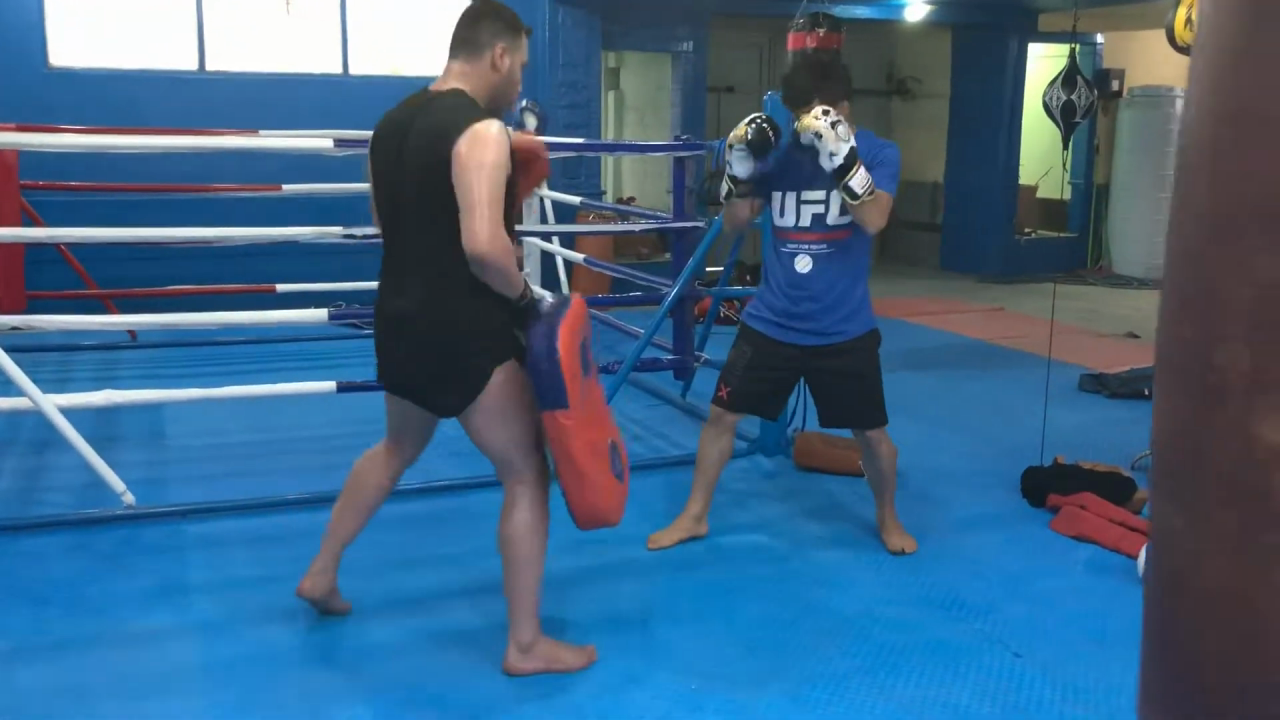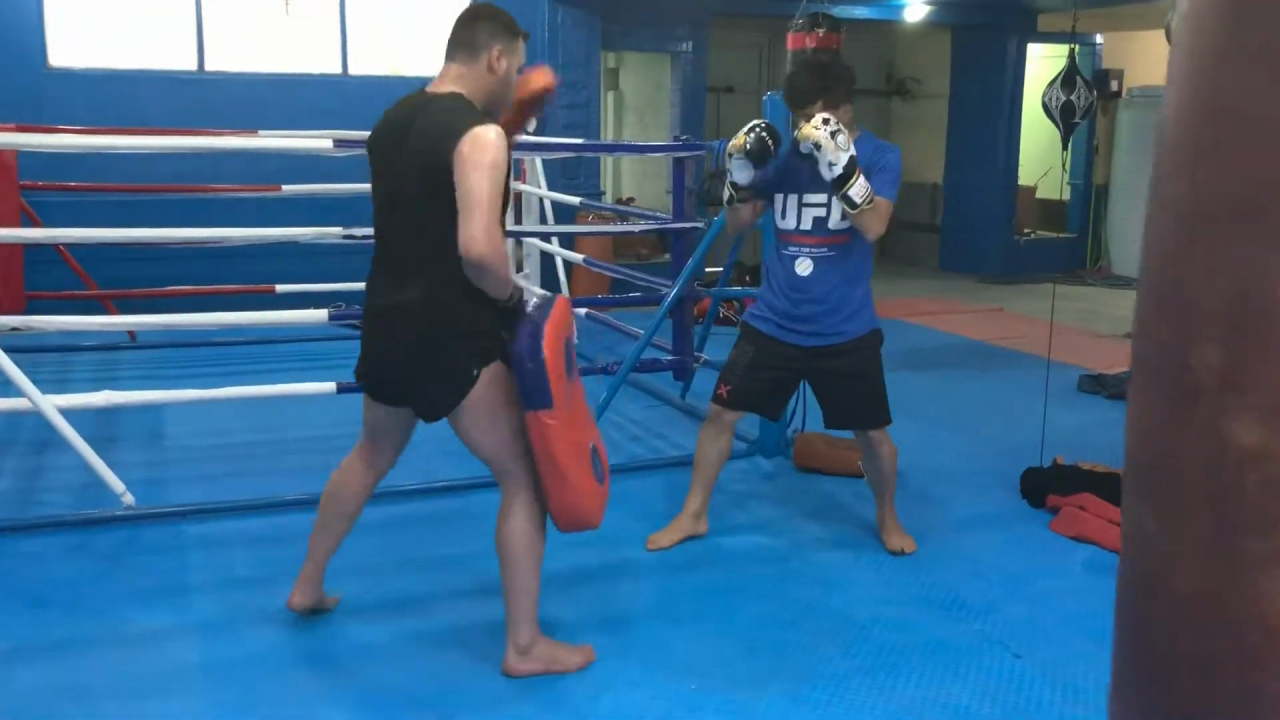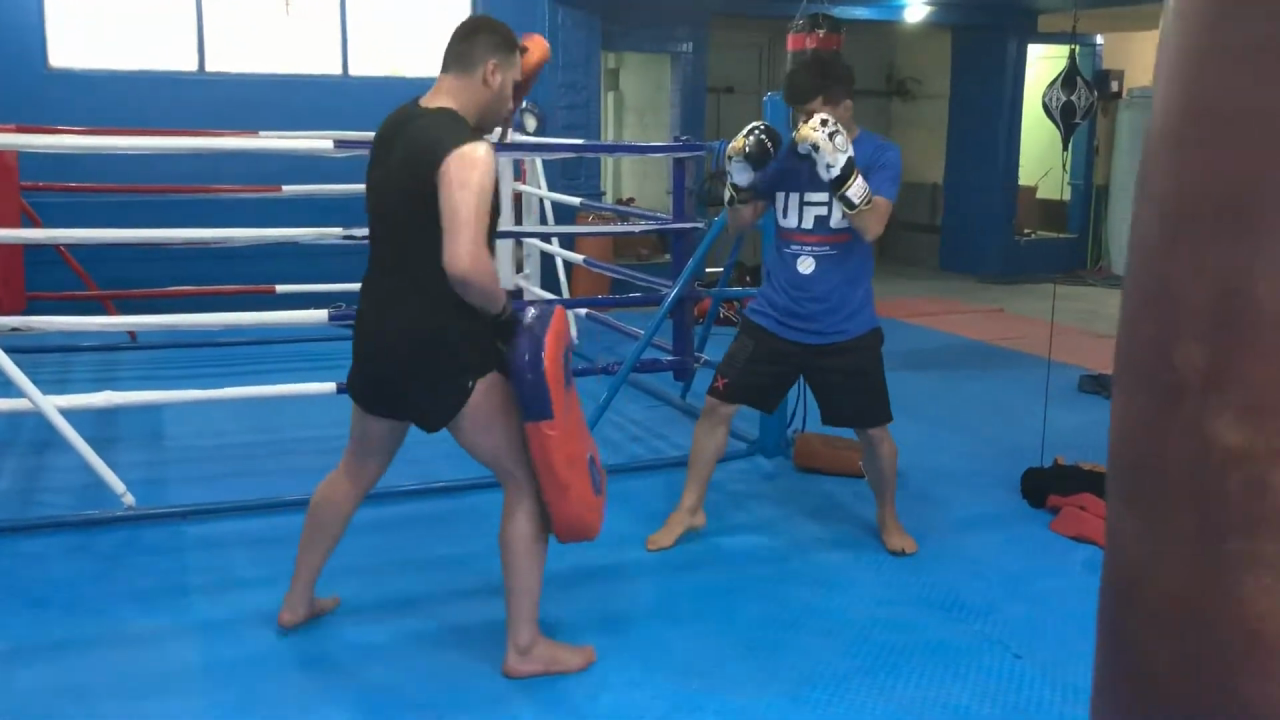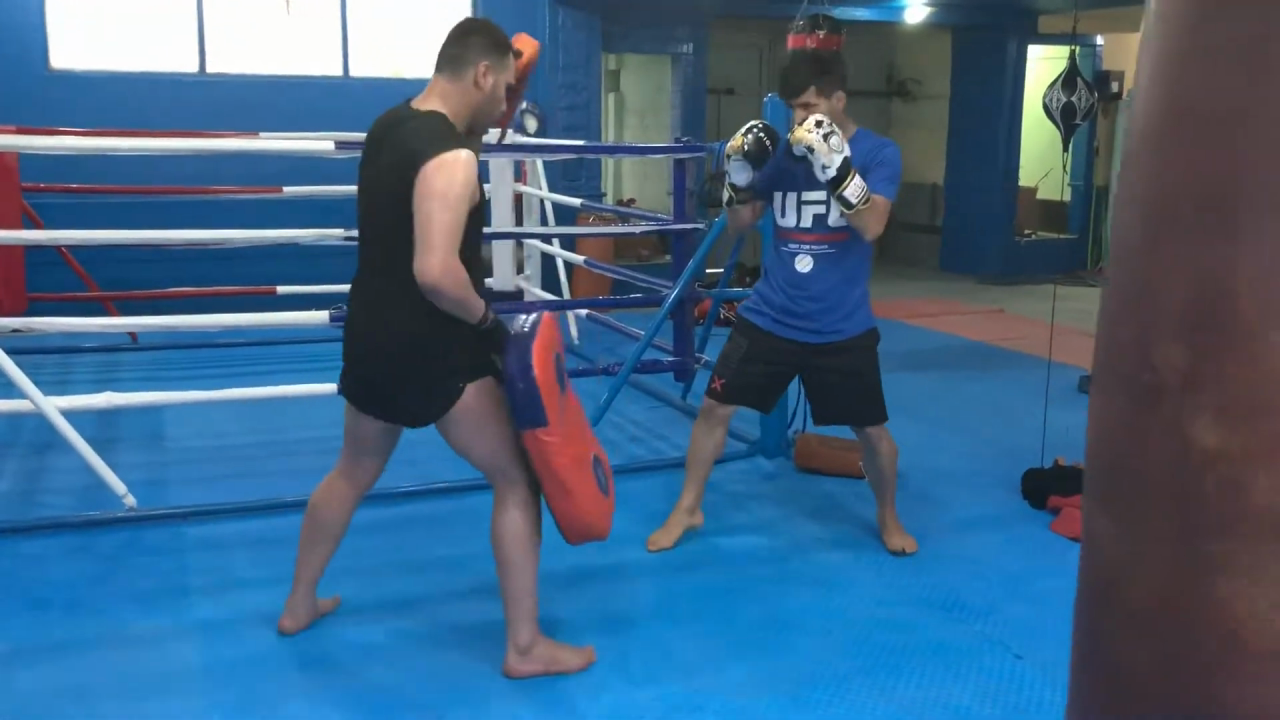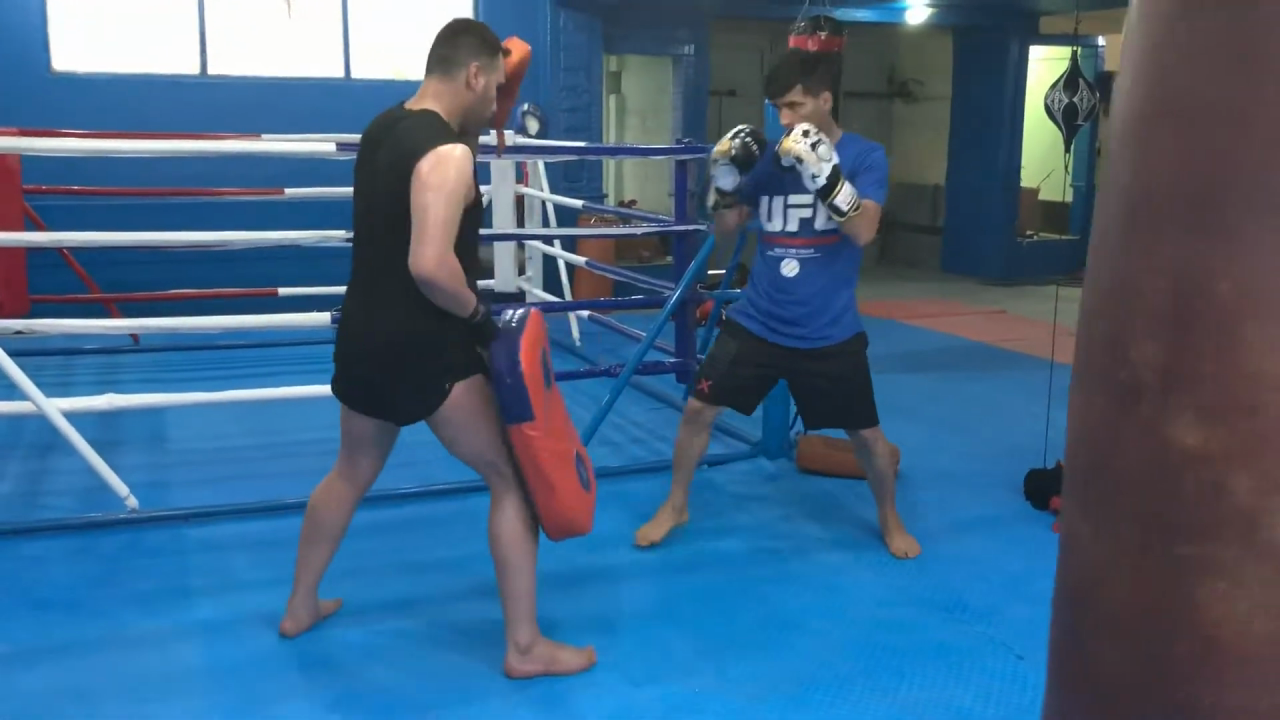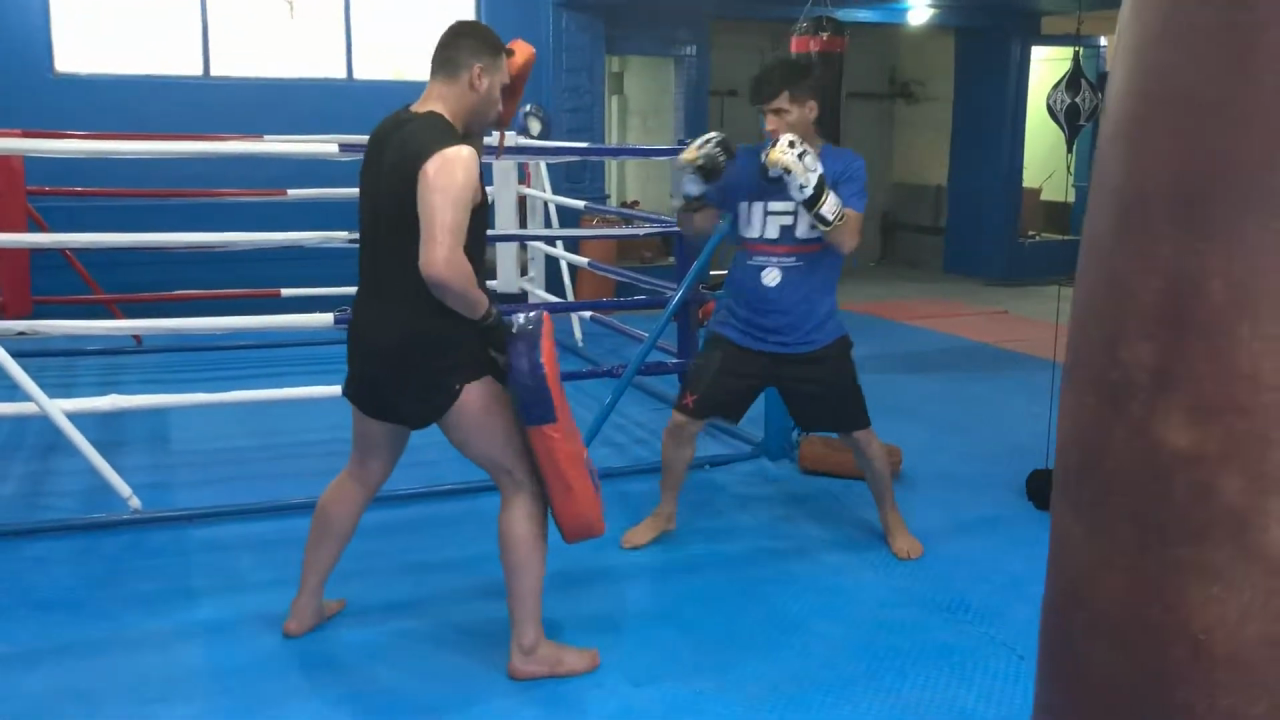
dt=0.1s
person 1, frame 1
left shoulder: (393, 123)
right shoulder: (482, 131)
right elbow: (483, 243)
right wrist: (523, 297)
left hip: (400, 322)
right hip: (467, 334)
left knee: (396, 450)
right knee: (528, 475)
left ankle: (320, 578)
right ankle: (526, 644)
person 1, frame 2
left shoulder: (392, 121)
right shoulder: (481, 135)
right elbow: (479, 247)
right wrist: (511, 298)
left hip: (387, 322)
right hip: (454, 335)
left knee: (372, 455)
right knee: (520, 478)
left ankle: (307, 586)
right ankle: (524, 645)
person 1, frame 3
left shoulder: (397, 127)
right shoulder: (468, 152)
right elbow: (463, 265)
right wrist: (503, 310)
left hip: (380, 336)
right hip: (447, 345)
left knee: (358, 470)
right knee: (526, 480)
left ankle: (297, 600)
right ankle: (526, 646)
person 1, frame 4
left shoulder: (388, 127)
right shoulder: (451, 158)
right elbow: (437, 272)
left wrist: (478, 121)
right wrist: (486, 320)
left hip: (369, 336)
right hip: (434, 349)
left knee: (354, 471)
right knee: (517, 482)
left ankle: (298, 604)
right ankle: (526, 646)
person 1, frame 5
left shoulder: (383, 129)
right shoulder: (446, 153)
right elbow: (431, 265)
left wrist: (481, 121)
right wrist: (479, 313)
left hip: (365, 336)
right hip: (428, 349)
left knee: (352, 471)
right knee: (511, 479)
left ankle: (300, 606)
right ankle: (525, 646)
person 1, frame 6
left shoulder: (390, 132)
right shoulder: (453, 155)
right elbow: (440, 267)
left wrist: (484, 124)
right wrist: (490, 316)
left hip: (375, 338)
right hip: (438, 351)
left knee: (362, 473)
right knee: (523, 480)
left ankle: (304, 606)
right ankle: (530, 647)
person 2, frame 1
left shoulder: (879, 153)
right shoulder: (782, 150)
left elbow: (873, 220)
right elbow: (734, 223)
left wrist: (841, 153)
right wrist: (740, 165)
left hip: (843, 330)
right hip: (770, 323)
left knee: (872, 430)
right knee: (723, 414)
left ankle: (888, 517)
right ankle: (694, 516)
person 2, frame 2
left shoulder: (881, 156)
right shoulder: (784, 154)
left elbow: (873, 227)
right elbow: (737, 224)
left wrist: (840, 162)
right wrist: (741, 172)
left hip: (845, 331)
right hip: (773, 324)
left knee: (873, 431)
right knee: (722, 412)
left ankle: (888, 518)
right ankle: (693, 514)
person 2, frame 3
left shoulder: (880, 154)
right shoulder: (784, 151)
left elbow: (871, 227)
right elbow: (739, 225)
left wrist: (837, 164)
right wrist: (740, 175)
left hip: (845, 329)
right hip: (773, 320)
left knee: (873, 429)
right knee: (717, 405)
left ankle: (888, 518)
right ankle: (689, 510)
person 2, frame 4
left shoulder: (879, 152)
right shoulder: (782, 151)
left elbow: (870, 226)
right elbow: (739, 225)
left wrist: (835, 164)
right wrist: (739, 174)
left hip: (841, 328)
right hip: (769, 318)
left knee: (871, 428)
right knee: (715, 406)
left ankle: (888, 518)
right ankle: (687, 509)
person 2, frame 5
left shoulder: (865, 156)
right shoulder: (768, 154)
left elbow: (861, 233)
right elbow: (725, 228)
left wrist: (823, 172)
right wrist: (727, 178)
left hip: (829, 333)
right hip: (757, 323)
left knee: (866, 433)
right knee: (699, 410)
left ankle: (891, 520)
right ankle: (675, 506)
person 2, frame 6
left shoulder: (844, 166)
right shoulder: (746, 161)
left elbow: (846, 241)
right elbow: (694, 231)
left wrist: (810, 182)
right wrist: (695, 184)
left hip: (812, 339)
right hip: (739, 333)
left knee: (858, 434)
right knee: (683, 422)
left ankle: (892, 520)
right ankle: (663, 513)
